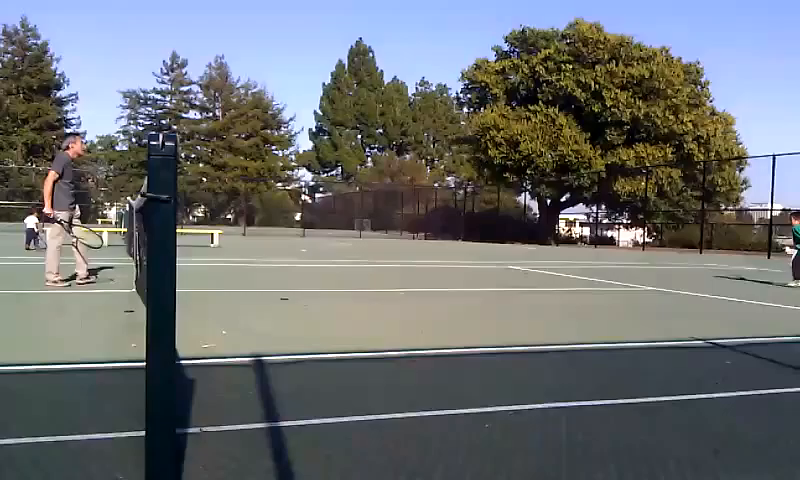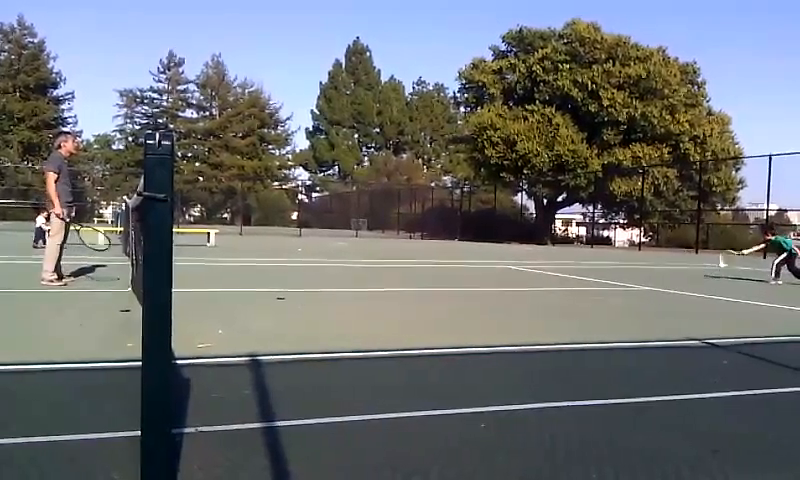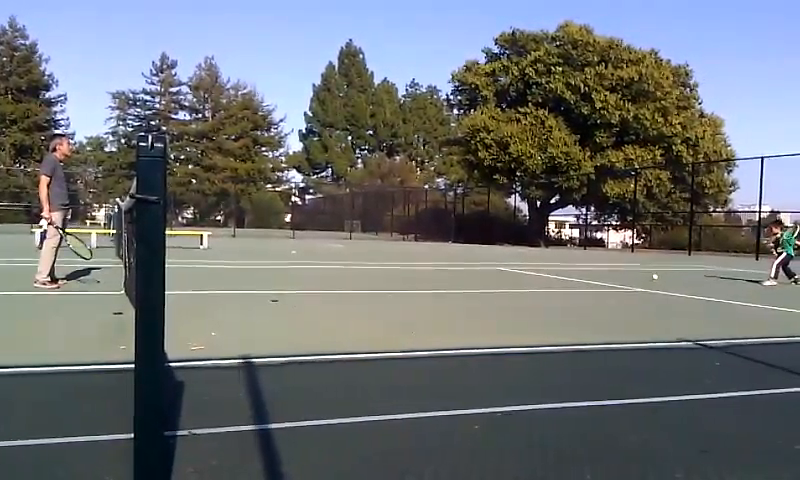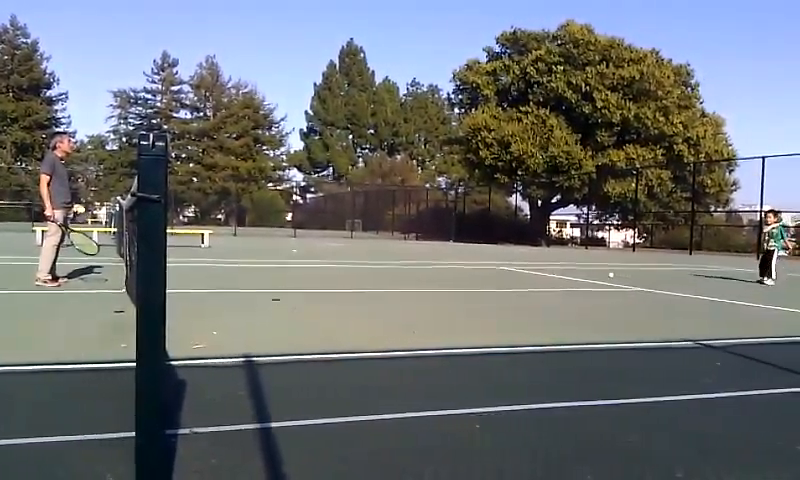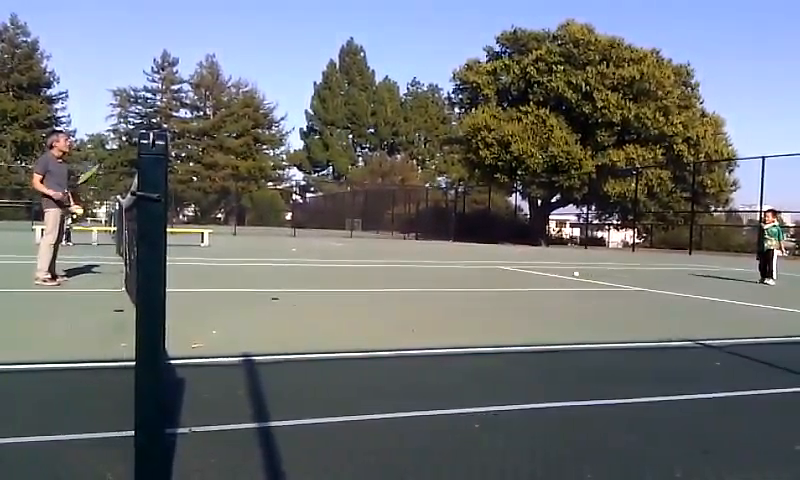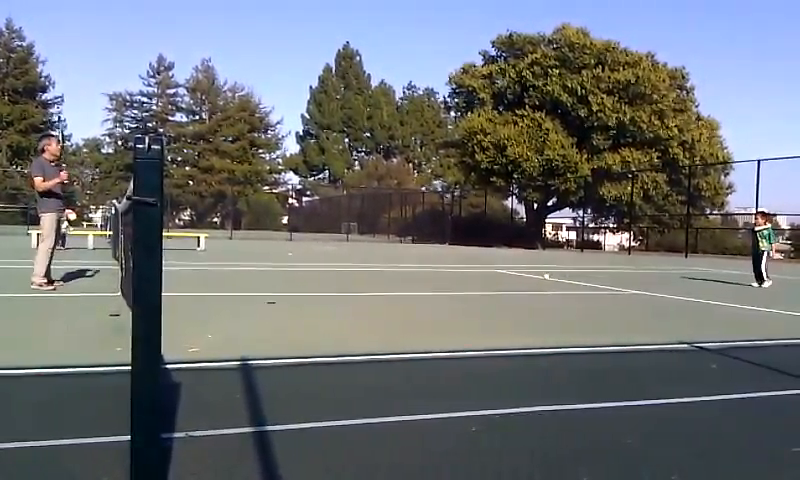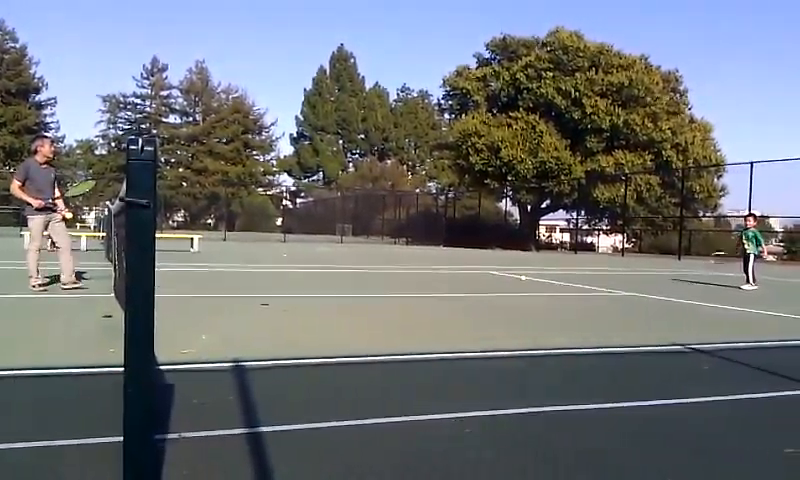
dt=0.7s
person 1, frame 1
left shoulder: (68, 161)
right shoulder: (62, 158)
right elbow: (49, 181)
right wrist: (48, 205)
left hip: (71, 208)
right hip: (60, 209)
left knee: (79, 239)
right knee: (56, 241)
left ankle: (82, 275)
right ankle: (52, 277)
person 1, frame 2
left shoulder: (62, 160)
right shoulder: (55, 158)
right elbow: (50, 183)
right wrist: (56, 205)
left hip: (66, 207)
right hip: (60, 207)
left knee: (61, 241)
right knee: (55, 240)
left ankle: (57, 273)
right ankle: (48, 276)
person 1, frame 3
left shoulder: (58, 163)
right shoulder: (50, 160)
right elbow: (42, 185)
right wrist: (46, 208)
left hip: (61, 210)
right hip: (54, 210)
left knee: (55, 243)
right knee: (51, 242)
left ankle: (50, 276)
right ankle: (41, 278)
person 1, frame 4
left shoulder: (61, 162)
right shoulder: (50, 159)
right elbow: (43, 184)
left wrist: (71, 204)
right wrist: (48, 207)
left hip: (63, 208)
right hip: (55, 208)
left knee: (57, 242)
right knee: (51, 240)
left ankle: (50, 274)
right ankle: (42, 276)
person 1, frame 5
left shoulder: (63, 162)
right shoulder: (45, 159)
right elbow: (35, 182)
left wrist: (72, 203)
right wrist: (51, 193)
left hip: (63, 206)
right hip: (52, 205)
left knee: (57, 240)
right knee: (49, 239)
left ankle: (51, 273)
right ankle: (41, 275)
person 1, frame 6
left shoulder: (56, 165)
right shoulder: (38, 163)
right elbow: (39, 186)
left wrist: (64, 207)
right wrist: (58, 179)
left hip: (57, 210)
right hip: (47, 210)
left knee: (51, 245)
right knee: (47, 244)
left ankle: (46, 278)
right ankle: (37, 279)
person 1, frame 7
left shoulder: (51, 168)
right shoulder: (26, 165)
right elbow: (14, 188)
left wrist: (62, 208)
right wrist: (31, 200)
left hip: (53, 213)
right hip: (36, 213)
left knee: (65, 243)
right knee: (35, 247)
left ankle: (68, 279)
right ankle: (35, 280)
